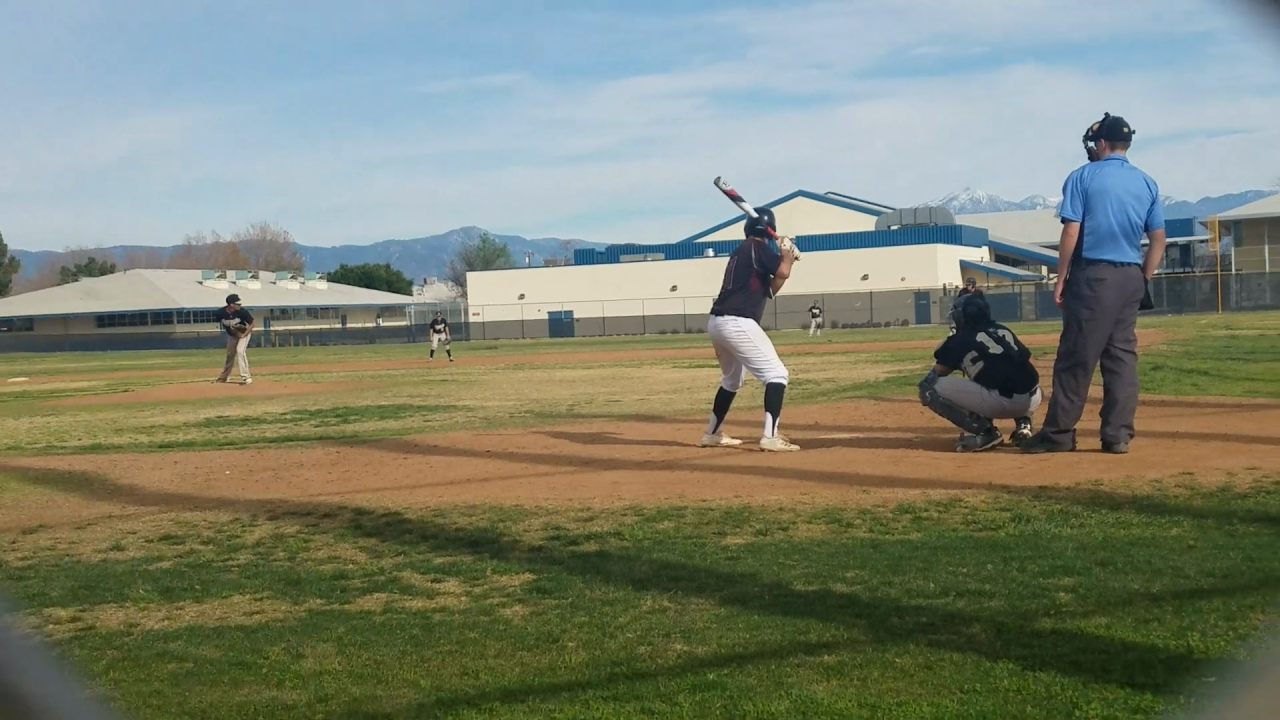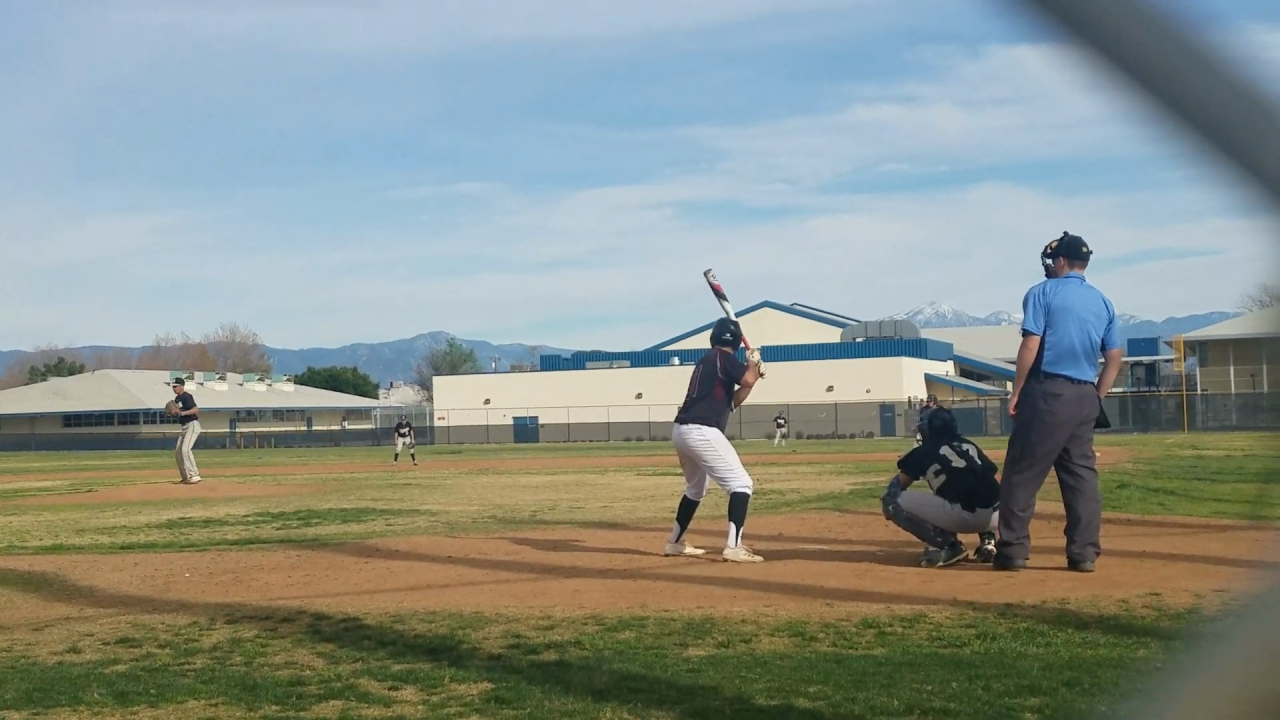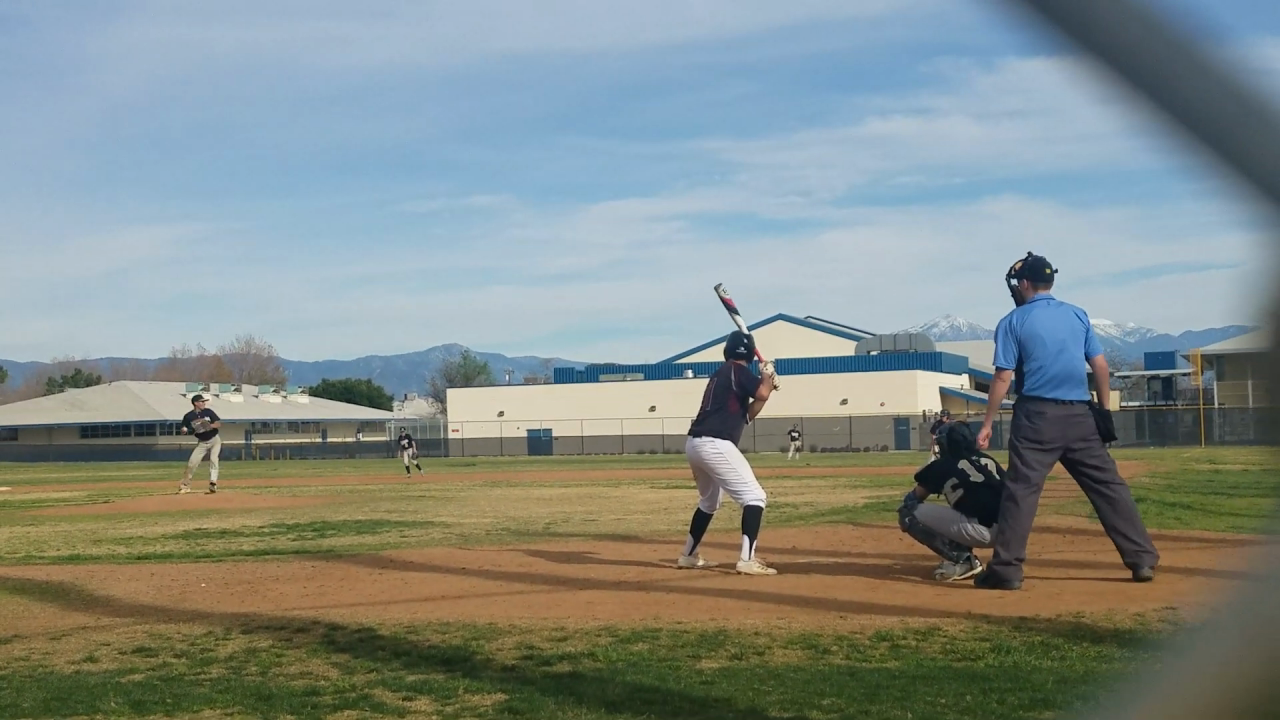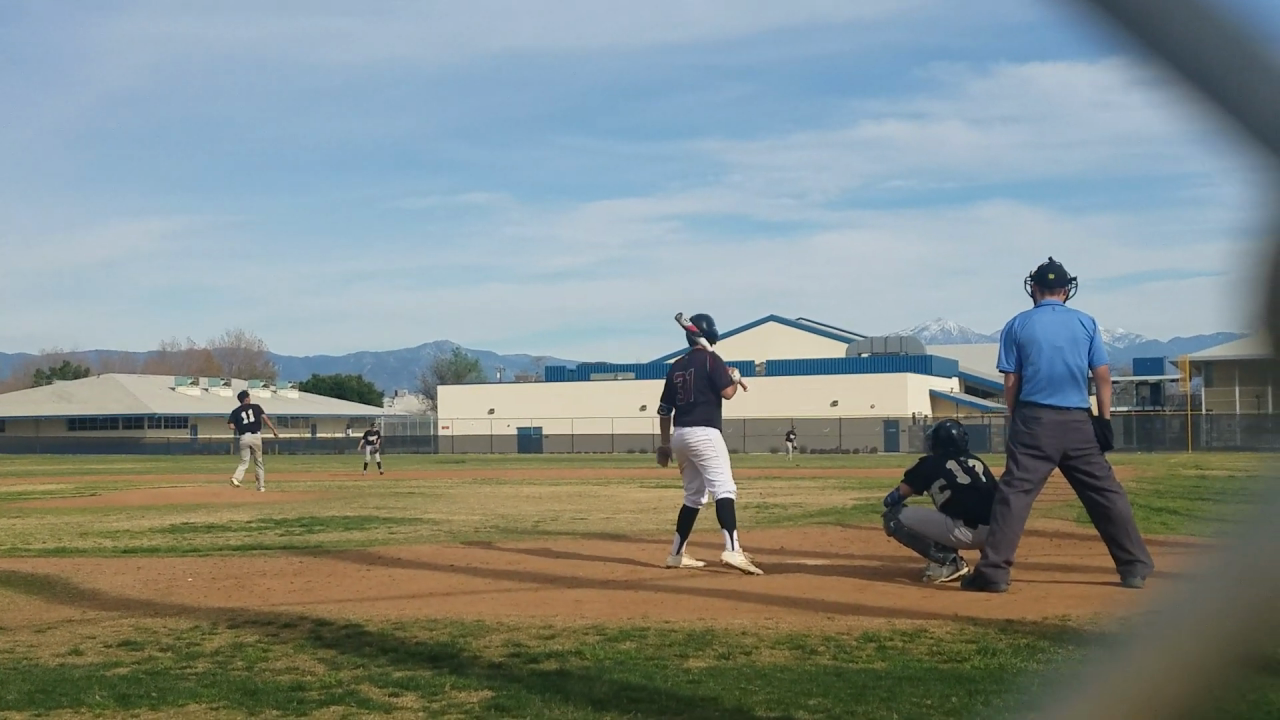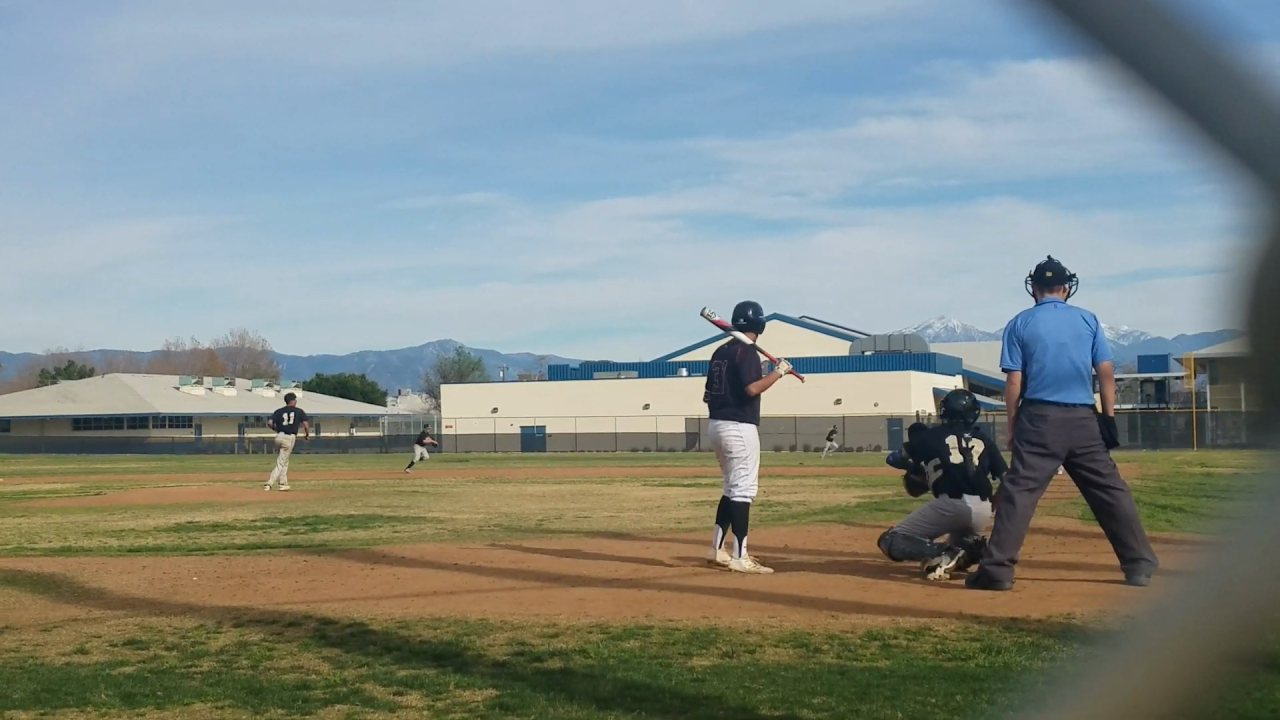
dt=1s
person 1, frame 1
left shoulder: (1083, 177)
right shoulder: (1147, 184)
left elbow: (1071, 233)
right elbow: (1158, 240)
left wrist: (1061, 278)
right wrist: (1143, 280)
left hip: (1092, 276)
right hip: (1130, 277)
left knee: (1077, 356)
right knee: (1123, 356)
left ankle: (1058, 433)
right ankle: (1119, 434)
person 1, frame 2
left shoulder: (1043, 292)
right shoulder: (1103, 302)
left elbow: (1031, 346)
right elbow: (1114, 359)
left wrist: (1016, 391)
right wrist: (1095, 397)
left hip: (1048, 391)
right hip: (1085, 395)
left knee: (1022, 470)
right knee: (1082, 473)
left ankle: (1013, 548)
right ankle: (1084, 552)
person 1, frame 3
left shoulder: (1013, 322)
right shoulder: (1078, 316)
left elbow: (1004, 377)
right elbow: (1101, 367)
left wrist: (988, 423)
right wrist: (1103, 410)
left hip: (1037, 415)
right hip: (1080, 414)
left knee: (1021, 491)
right knee: (1107, 486)
left ankle: (1005, 569)
right ankle: (1142, 559)
person 1, frame 4
left shoulder: (1017, 325)
right shoulder: (1086, 322)
left elbow: (1011, 383)
right elbow: (1102, 376)
left wrist: (1016, 423)
right wrist: (1104, 420)
left hip: (1034, 420)
right hip: (1079, 421)
left knee: (1015, 493)
right knee: (1105, 493)
left ankle: (993, 572)
right ankle: (1135, 568)
person 1, frame 5
left shoulder: (1020, 323)
right shoulder: (1088, 319)
left elbow: (1015, 382)
right elbow: (1106, 372)
left wrist: (1012, 427)
right wrist: (1108, 417)
left hip: (1039, 418)
right hip: (1084, 419)
left knee: (1020, 491)
right knee: (1110, 491)
left ankle: (997, 570)
right ankle: (1140, 565)
person 2, frame 1
left shoulder: (740, 251)
right shoulder: (757, 248)
left elbow: (769, 290)
right elbow: (783, 272)
left wrist: (788, 258)
right wrist: (786, 252)
left hip: (718, 323)
right hip: (737, 323)
left knee: (732, 379)
right knee: (776, 374)
left ankle: (712, 433)
right ankle: (770, 437)
person 2, frame 2
left shoulder: (706, 361)
right shoulder: (723, 357)
left elbow: (732, 402)
right elbow: (746, 380)
left wrist: (754, 375)
right wrist: (753, 363)
left hip: (682, 431)
right hip: (701, 432)
left knee: (696, 488)
right knee: (741, 483)
left ankle: (675, 542)
right ankle: (733, 547)
person 2, frame 3
left shoulder: (721, 374)
right shoulder: (737, 370)
left elbow: (747, 415)
right elbow: (761, 393)
left wrist: (767, 386)
right wrist: (767, 377)
left hip: (695, 444)
right hip: (715, 445)
left knee: (709, 501)
right knee: (754, 496)
left ankle: (689, 555)
right ankle: (747, 560)
person 2, frame 4
left shoulder: (676, 366)
right shoulder: (710, 359)
left elbow: (665, 408)
right elbow: (728, 392)
left wrist: (665, 443)
right wrist: (735, 378)
left hip: (680, 434)
right hip: (704, 433)
left knee: (694, 495)
right knee: (724, 488)
left ankle: (677, 554)
right ankle: (733, 550)
person 2, frame 5
left shoulder: (720, 352)
right shoulder: (746, 351)
left elbow: (708, 395)
right elbow: (752, 388)
right wrist: (779, 371)
left hip: (716, 425)
right hip: (738, 427)
left knee: (732, 489)
right knee: (743, 489)
left ankle: (717, 548)
right ankle: (739, 557)
person 3, frame 1
left shoulder: (959, 340)
right shoulder: (1004, 331)
left elbow: (935, 376)
right elbow: (1028, 364)
left hip: (999, 402)
right hip: (1032, 399)
left knee: (928, 387)
left ankle: (983, 431)
right ankle: (1023, 423)
person 3, frame 2
left shoulder: (924, 451)
right shoulder: (969, 446)
left elbow: (897, 486)
right elbow: (991, 480)
left hip: (962, 516)
right hip: (995, 515)
left knee: (891, 501)
left ankle: (947, 545)
right ankle: (988, 539)
person 3, frame 3
left shoulder: (942, 465)
right shoulder: (988, 460)
left elbow: (911, 500)
left hip: (981, 531)
left knee: (908, 512)
left ankle: (961, 560)
right ankle: (964, 556)
person 3, frame 4
left shoulder: (930, 463)
right shoulder: (976, 462)
left elbow: (891, 500)
left hip: (966, 532)
left knee: (892, 517)
left ankle: (946, 561)
person 3, frame 5
left shoulder: (931, 434)
right shoulder: (983, 439)
left elbow: (894, 458)
right elbow: (1005, 479)
left wrist: (914, 468)
left hip: (949, 503)
right hip: (982, 509)
left knee: (889, 544)
right knee: (954, 559)
left ankle: (940, 554)
right ankle: (974, 550)
